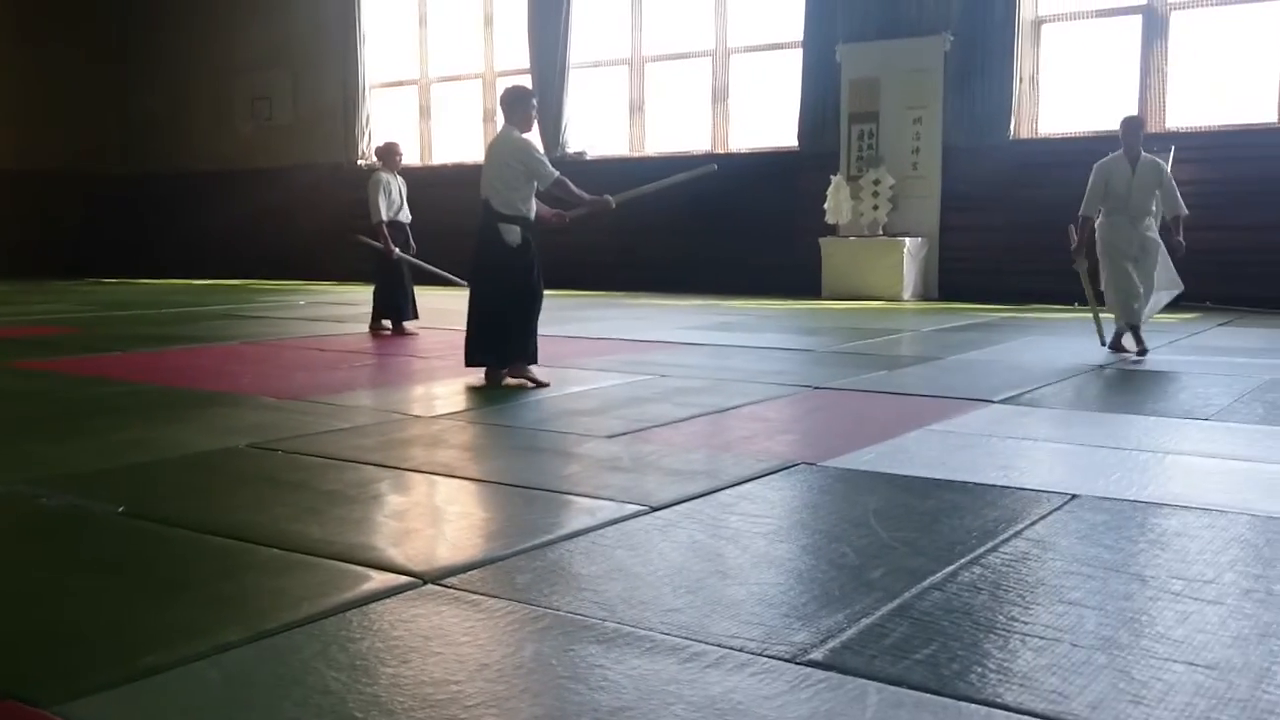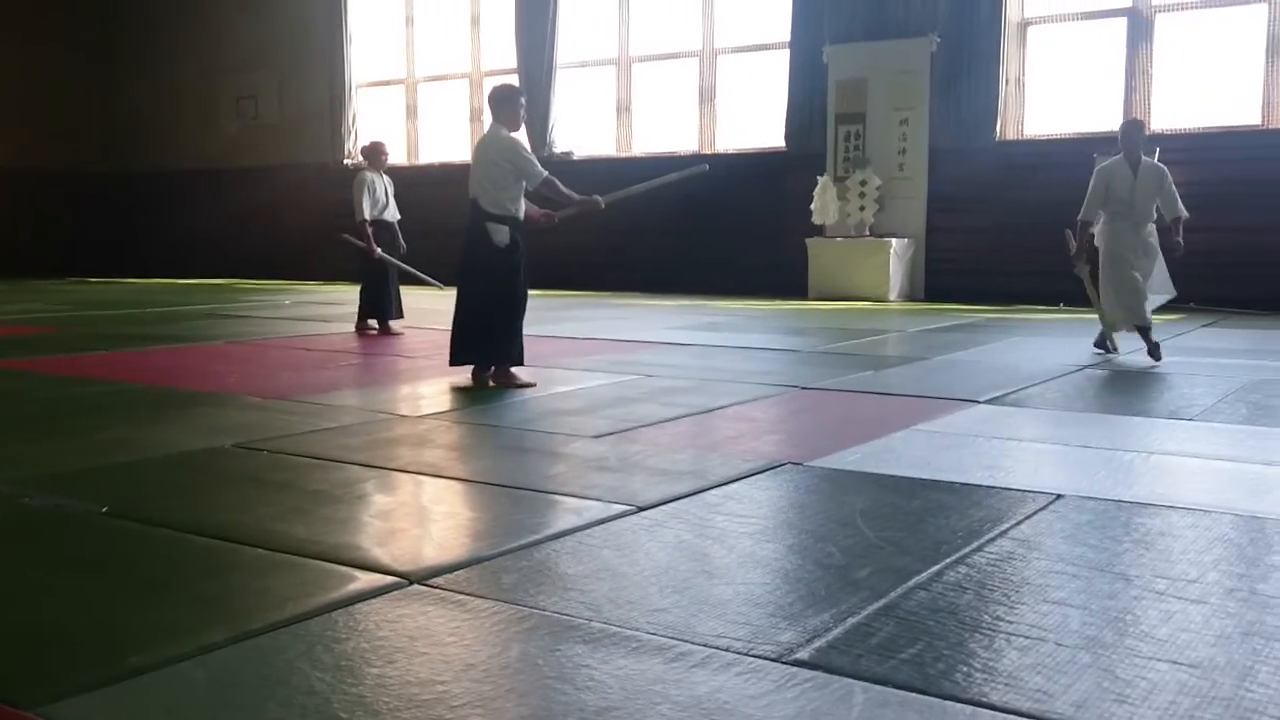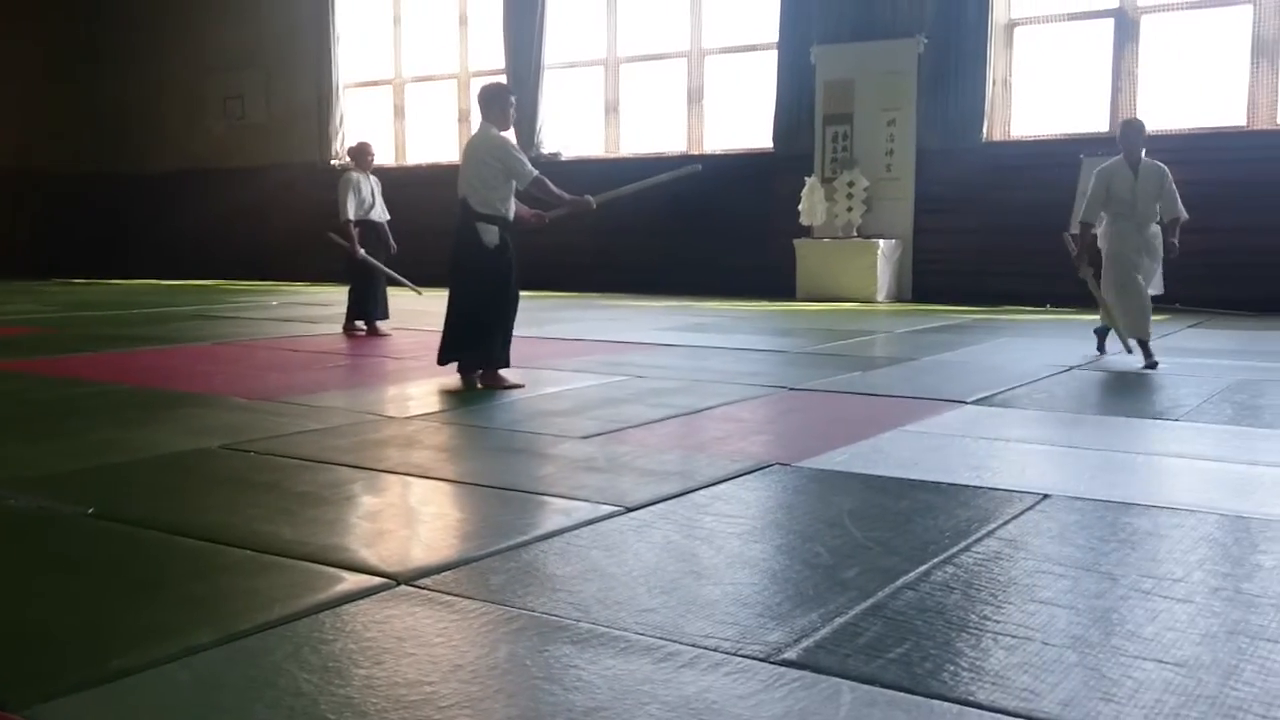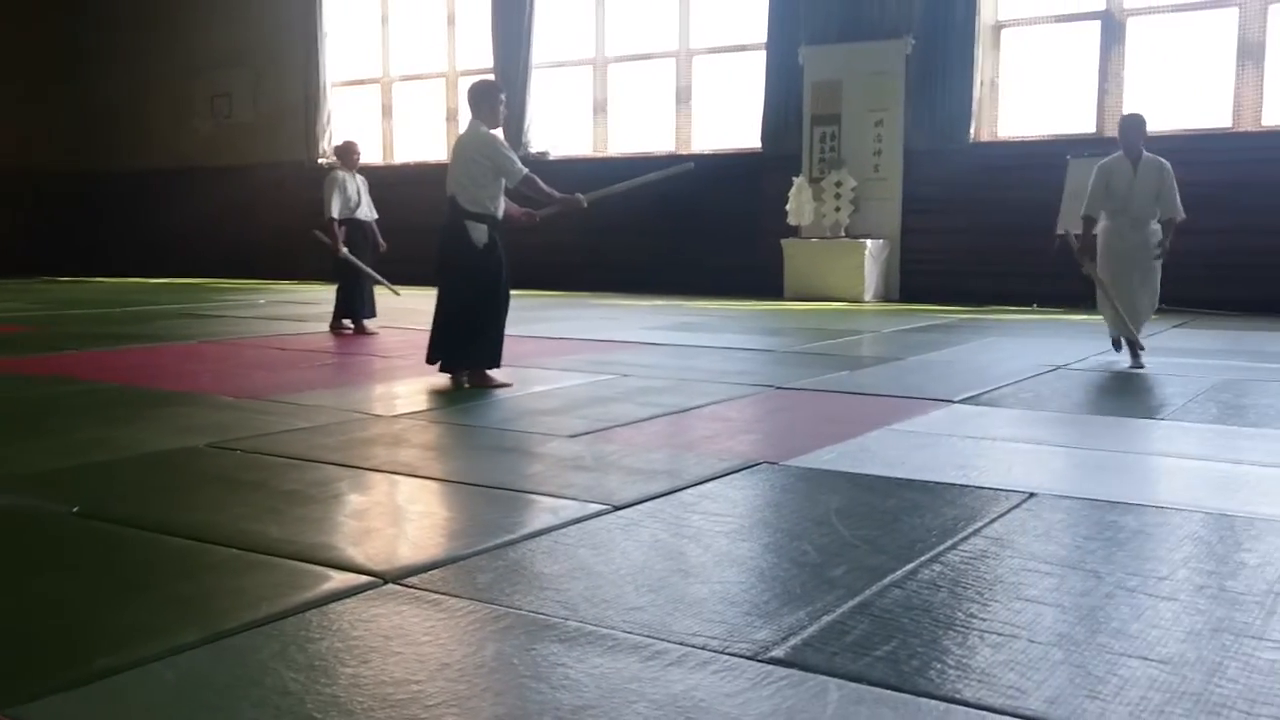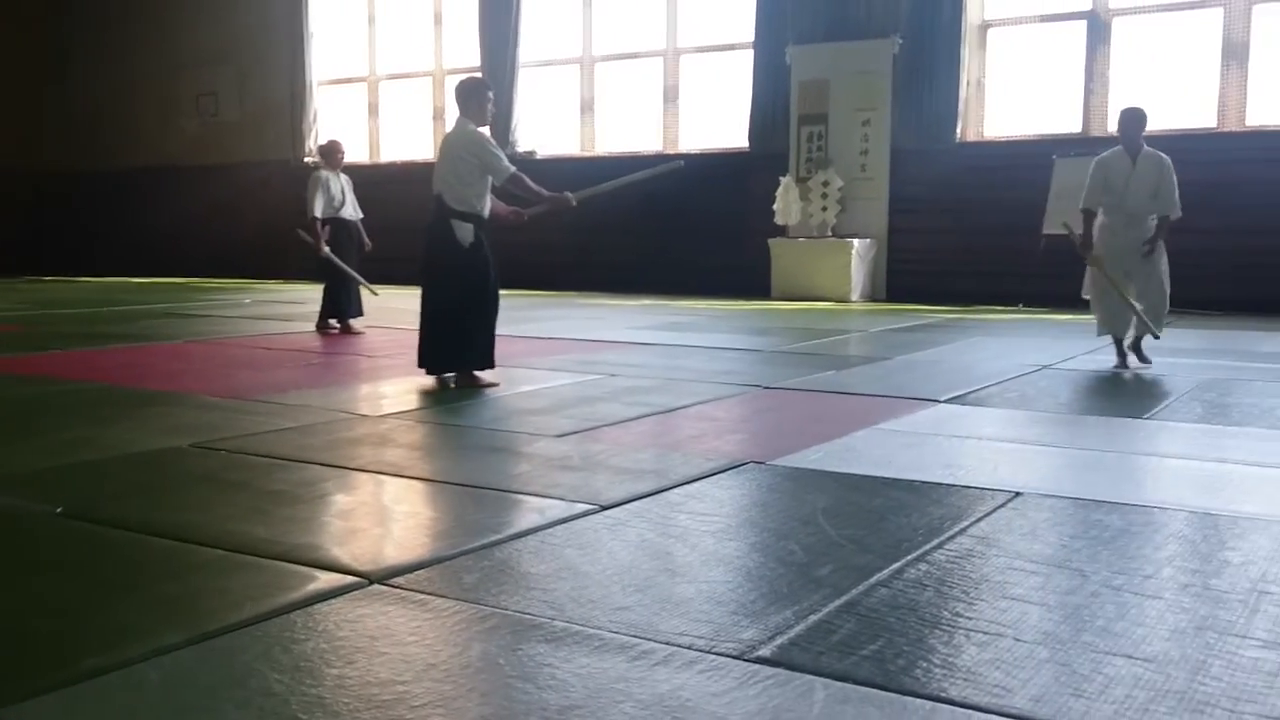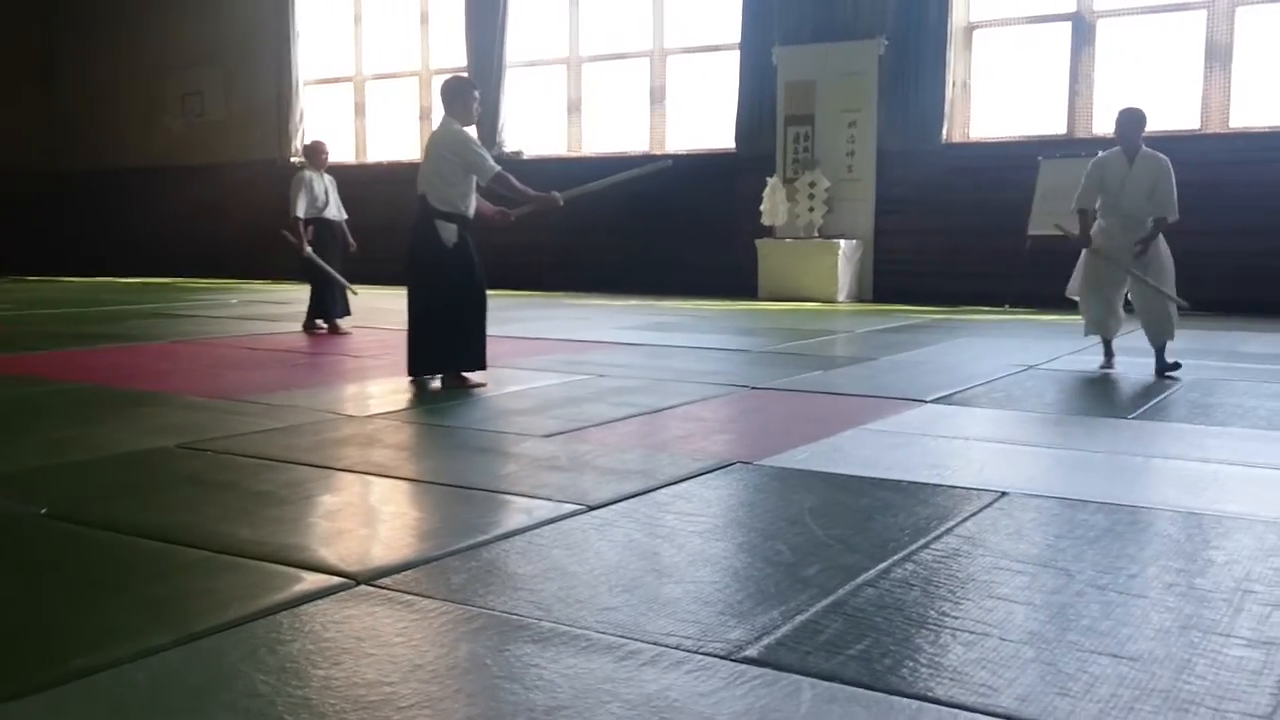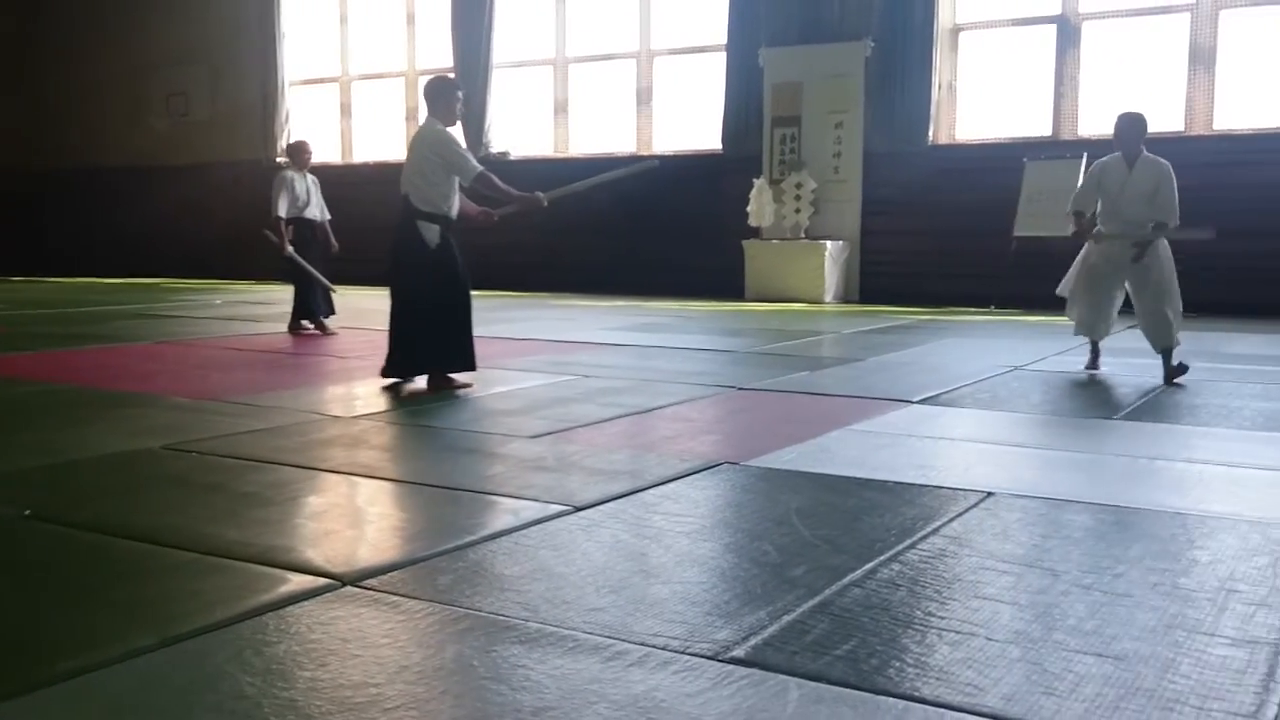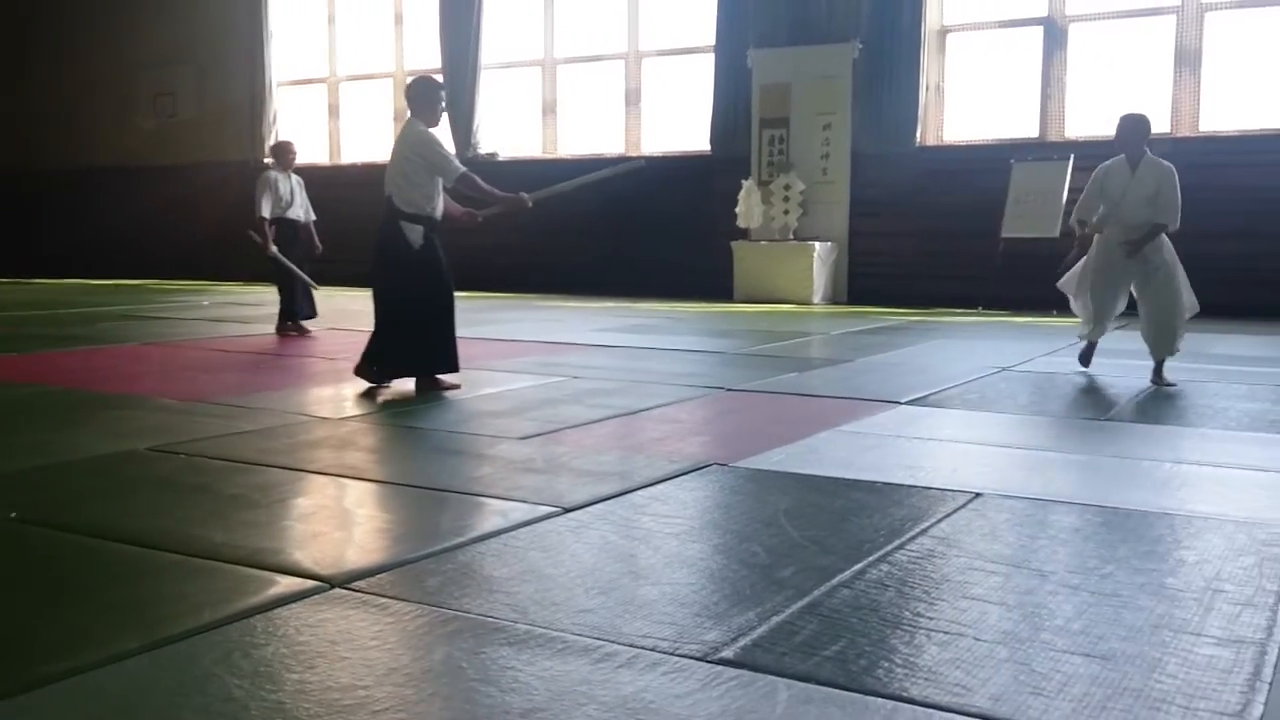
dt=0.1s
person 1, frame 1
left shoulder: (499, 145)
right shoulder: (519, 145)
right elbow: (555, 182)
left wrist: (545, 213)
right wrist: (592, 201)
left hip: (494, 230)
right hip: (511, 232)
left knee: (494, 298)
right knee: (523, 297)
left ankle: (494, 364)
right ankle: (515, 362)
person 1, frame 2
left shoulder: (487, 144)
right shoulder: (507, 144)
right elbow: (543, 182)
left wrist: (534, 213)
right wrist: (581, 201)
left hip: (482, 230)
right hip: (499, 232)
left knee: (481, 298)
right knee: (508, 298)
left ankle: (482, 364)
right ankle: (500, 364)
person 1, frame 3
left shoulder: (477, 143)
right shoulder: (498, 143)
right elbow: (534, 182)
left wrist: (524, 213)
right wrist: (572, 201)
left hip: (472, 230)
right hip: (487, 233)
left knee: (472, 298)
right knee: (497, 299)
left ankle: (470, 365)
right ankle: (487, 368)
person 1, frame 4
left shoulder: (467, 141)
right shoulder: (487, 141)
right elbow: (524, 180)
left wrist: (514, 212)
right wrist: (563, 200)
left hip: (461, 229)
right hip: (476, 231)
left knee: (461, 298)
right knee: (488, 299)
left ankle: (457, 364)
right ankle: (475, 368)
person 1, frame 5
left shoulder: (455, 138)
right shoulder: (474, 139)
right elbow: (510, 178)
left wrist: (502, 211)
right wrist: (552, 199)
left hip: (445, 228)
right hip: (461, 230)
left knee: (447, 297)
right knee: (476, 297)
left ankle: (440, 364)
right ankle: (463, 369)
person 1, frame 6
left shoulder: (441, 137)
right shoulder: (458, 138)
right elbow: (496, 177)
left wrist: (489, 211)
right wrist: (538, 198)
left hip: (432, 228)
right hip: (445, 230)
left knee: (432, 298)
right knee: (463, 298)
left ankle: (425, 365)
right ankle: (452, 370)
person 1, frame 7
left shoulder: (426, 137)
right shoulder: (439, 138)
right elbow: (479, 178)
left wrist: (474, 211)
right wrist: (522, 199)
left hip: (416, 230)
right hip: (428, 231)
left knee: (417, 300)
right knee: (446, 299)
left ankle: (399, 363)
right ankle: (438, 372)
person 1, frame 8
left shoulder: (410, 138)
right shoulder: (422, 139)
right elbow: (462, 179)
left wrist: (458, 213)
right wrist: (506, 200)
left hip: (400, 231)
right hip: (412, 233)
left knee: (398, 302)
right knee: (431, 300)
left ankle: (373, 363)
right ankle: (427, 372)
person 2, frame 1
left shoulder: (1156, 167)
right shoulder: (1105, 167)
left elbow: (1173, 203)
right elbow: (1090, 205)
left wrist: (1178, 235)
right wrist: (1081, 241)
left hip: (1145, 232)
right hip: (1113, 230)
left knee: (1142, 289)
right knee: (1124, 286)
left ankle: (1116, 337)
right ankle: (1138, 339)
person 2, frame 2
left shoulder: (1158, 171)
right shoulder: (1106, 171)
left elbow: (1173, 207)
right elbow: (1090, 210)
left wrist: (1177, 236)
right wrist: (1081, 246)
left hip: (1145, 237)
right hip: (1115, 236)
left knee: (1131, 294)
right knee: (1128, 292)
left ankle: (1103, 337)
right ankle: (1149, 342)
person 2, frame 3
left shoulder: (1159, 171)
right shoulder: (1106, 172)
left elbow: (1173, 209)
right elbow: (1091, 211)
left wrist: (1173, 237)
right wrist: (1083, 247)
left hip: (1149, 238)
right hip: (1118, 237)
left knee: (1128, 296)
right knee: (1132, 296)
left ankle: (1104, 329)
right ankle: (1147, 352)
person 2, frame 4
left shoulder: (1160, 167)
right shoulder: (1106, 167)
left elbow: (1170, 208)
right elbow: (1093, 207)
left wrist: (1166, 238)
right wrist: (1086, 242)
left hip: (1148, 236)
right hip: (1115, 235)
left knee: (1146, 296)
right knee: (1122, 294)
left ankle: (1118, 331)
right ankle: (1133, 351)
person 2, frame 5
left shoulder: (1160, 162)
right shoulder: (1104, 162)
left elbow: (1169, 205)
right elbow: (1091, 201)
left wrist: (1157, 236)
right wrist: (1087, 233)
left hip: (1146, 233)
right hip: (1110, 233)
left knee: (1154, 294)
right knee: (1111, 293)
left ankle: (1137, 341)
right ankle: (1120, 350)
person 2, frame 6
left shoulder: (1159, 163)
right shoulder: (1102, 162)
left elbow: (1166, 208)
right elbow: (1086, 200)
left wrist: (1151, 238)
right wrist: (1084, 230)
left hip: (1143, 236)
right hip: (1108, 235)
left knee: (1155, 299)
right knee: (1101, 296)
left ankle: (1160, 359)
right ankle: (1108, 351)
person 2, frame 7
left shoulder: (1161, 169)
right shoulder: (1102, 167)
left elbow: (1167, 214)
right elbow: (1081, 201)
left wrist: (1147, 241)
right wrist: (1081, 226)
left hip: (1147, 242)
right hip: (1107, 242)
left knee: (1157, 304)
right knee: (1095, 300)
left ankle: (1167, 365)
right ankle: (1094, 351)
person 2, frame 8
left shoulder: (1164, 171)
right shoulder: (1106, 171)
left elbow: (1168, 217)
right elbow: (1085, 208)
left wrist: (1142, 241)
right wrist: (1083, 231)
left hip: (1150, 245)
right hip: (1110, 244)
left knee: (1164, 309)
right knee: (1099, 302)
left ankle: (1158, 369)
right ankle: (1091, 343)
person 3, frame 1
left shoulder: (399, 180)
right shoulder: (379, 179)
right elbow: (378, 214)
left wrist: (409, 238)
right wrist: (387, 242)
left hip: (400, 232)
right hip: (388, 233)
left knee: (386, 278)
right knee: (397, 278)
left ankle: (377, 320)
right ankle: (398, 323)
person 3, frame 2
left shoulder: (386, 179)
right shoulder: (365, 178)
right elbow: (362, 213)
left wrist: (399, 238)
right wrist: (370, 241)
left hip: (387, 232)
right hip: (374, 232)
left knee: (372, 278)
right knee: (382, 277)
left ankle: (363, 320)
right ankle: (384, 322)
person 3, frame 3
left shoulder: (373, 181)
right shoulder: (351, 179)
left elbow: (381, 212)
right elbow: (347, 214)
left wrist: (389, 238)
right wrist: (353, 241)
left hip: (375, 232)
right hip: (361, 233)
left knee: (363, 279)
right knee: (369, 277)
left ankle: (351, 321)
right ankle: (371, 323)
person 3, frame 4
left shoulder: (360, 179)
right shoulder: (336, 178)
left elbow: (369, 211)
right elbow: (332, 212)
left wrist: (377, 236)
right wrist: (337, 240)
left hip: (362, 231)
right hip: (347, 231)
left knee: (350, 277)
right knee: (355, 276)
left ankle: (338, 319)
right ankle: (358, 321)
person 3, frame 5
left shoulder: (345, 179)
right shoulder: (320, 177)
left elbow: (354, 210)
right elbow: (315, 212)
left wrist: (363, 235)
right wrist: (320, 239)
left hip: (347, 230)
right hip: (332, 230)
left knee: (337, 277)
right knee: (342, 276)
left ankle: (325, 319)
right ankle: (345, 321)
person 3, frame 6
left shoulder: (329, 179)
right shoulder: (304, 178)
left elbow: (338, 211)
right elbow: (298, 212)
left wrist: (347, 236)
right wrist: (302, 239)
left hip: (331, 230)
right hip: (316, 231)
left knee: (323, 277)
right knee: (326, 276)
left ankle: (311, 319)
right ankle: (331, 321)
person 3, frame 7
left shoulder: (312, 180)
right shoulder: (286, 177)
left elbow: (322, 211)
right elbow: (280, 212)
left wrist: (330, 237)
right wrist: (284, 239)
left hip: (313, 231)
right hip: (297, 230)
left knee: (309, 277)
right knee: (308, 276)
left ankle: (297, 320)
right ankle: (317, 320)
person 3, frame 8
left shoulder: (297, 180)
right shoulder: (269, 178)
left elbow: (306, 212)
right elbow: (263, 213)
left wrist: (314, 238)
right wrist: (268, 239)
left hip: (298, 231)
right hip: (281, 230)
left knee: (296, 277)
right knee: (289, 277)
left ankle: (285, 321)
right ankle: (294, 320)
